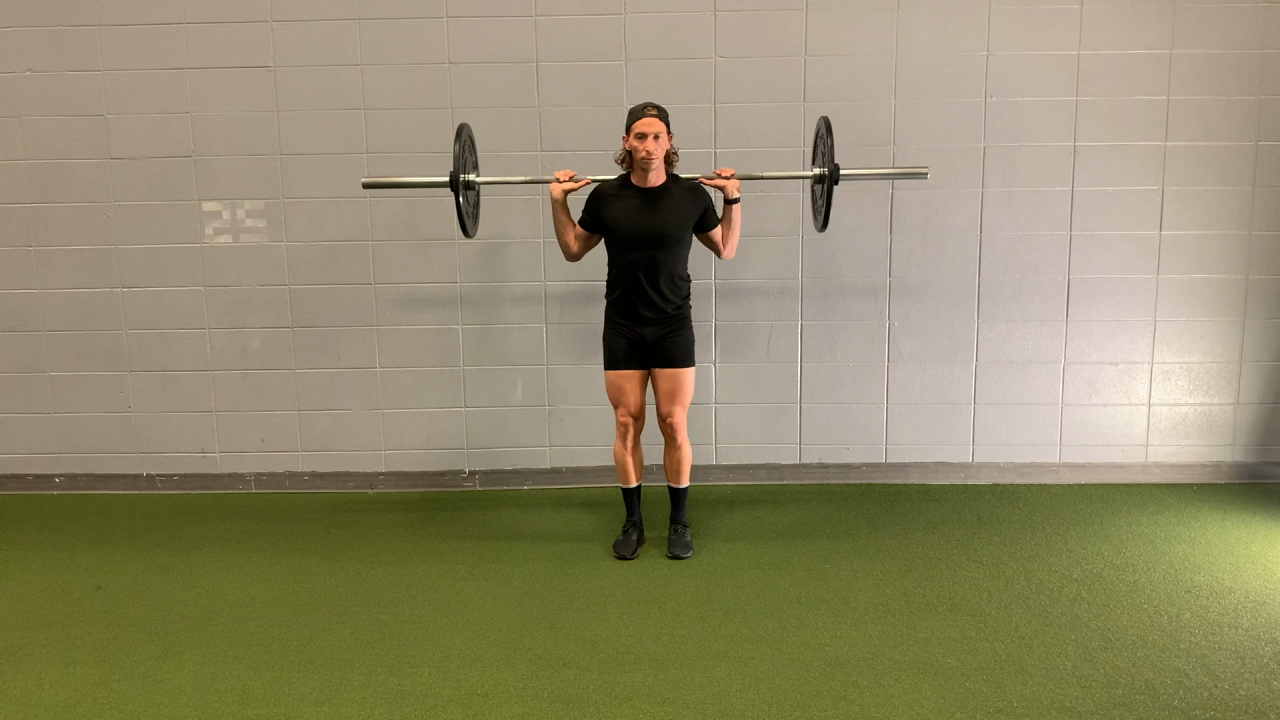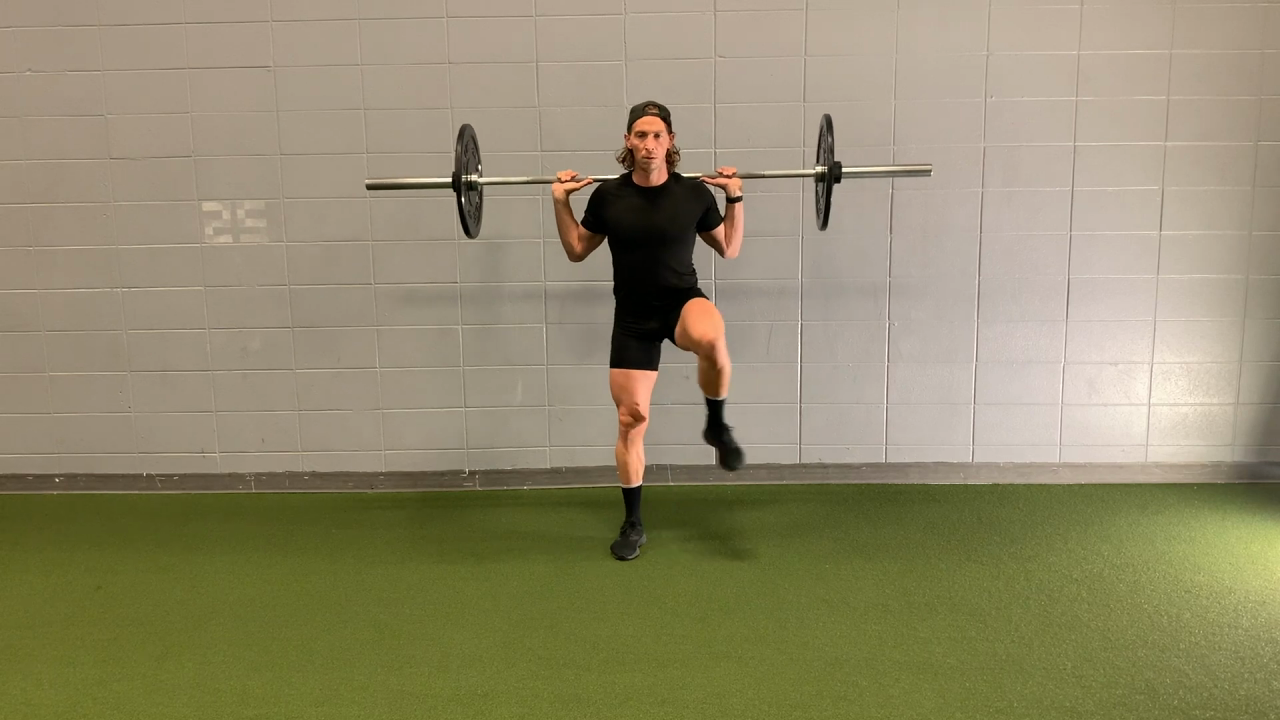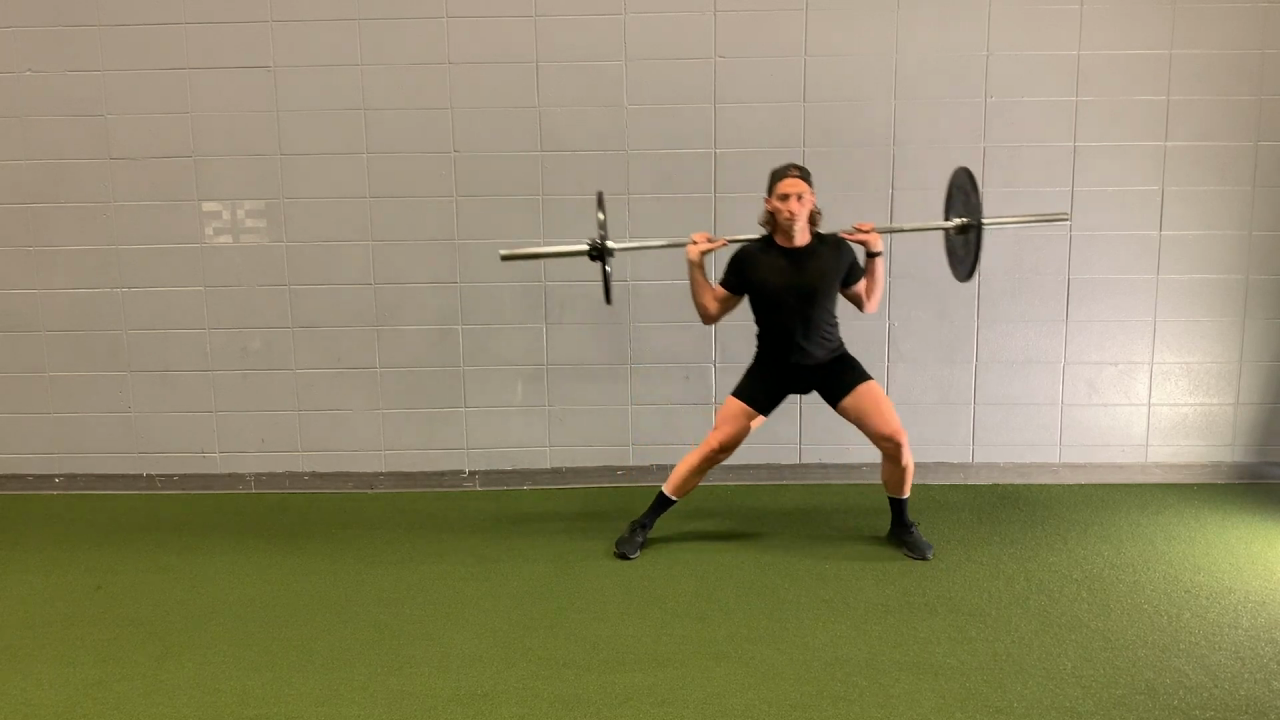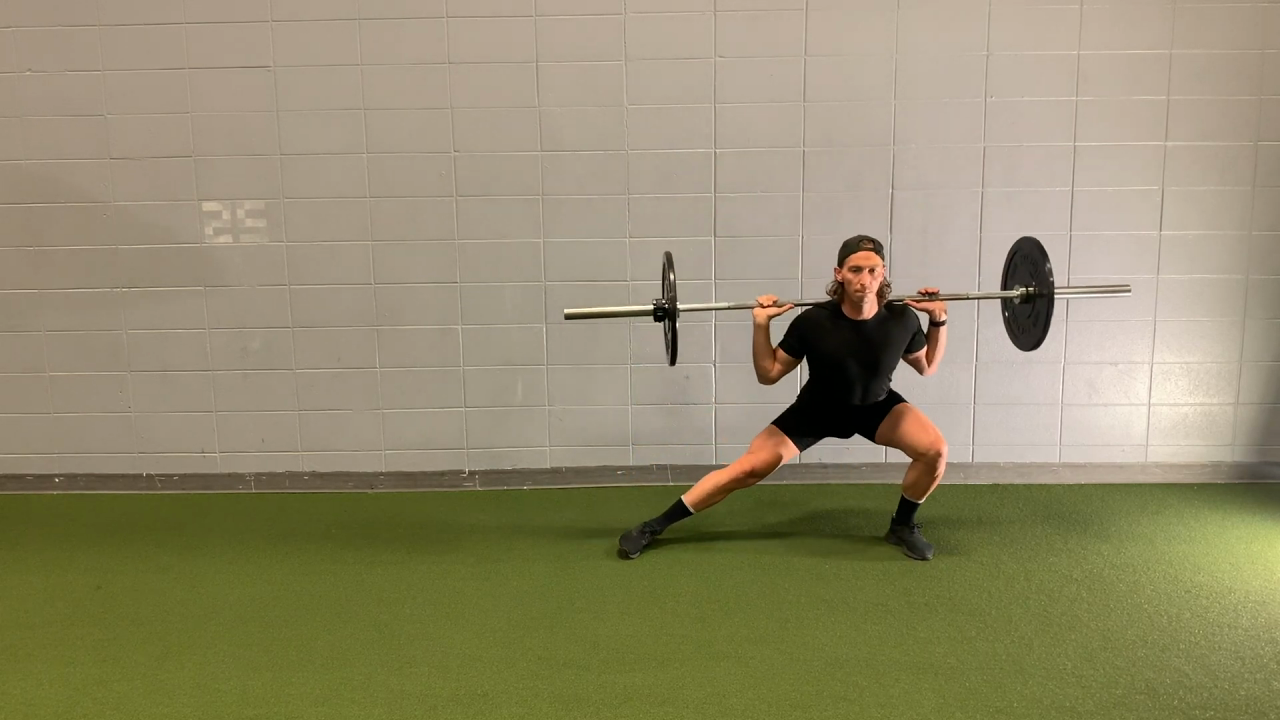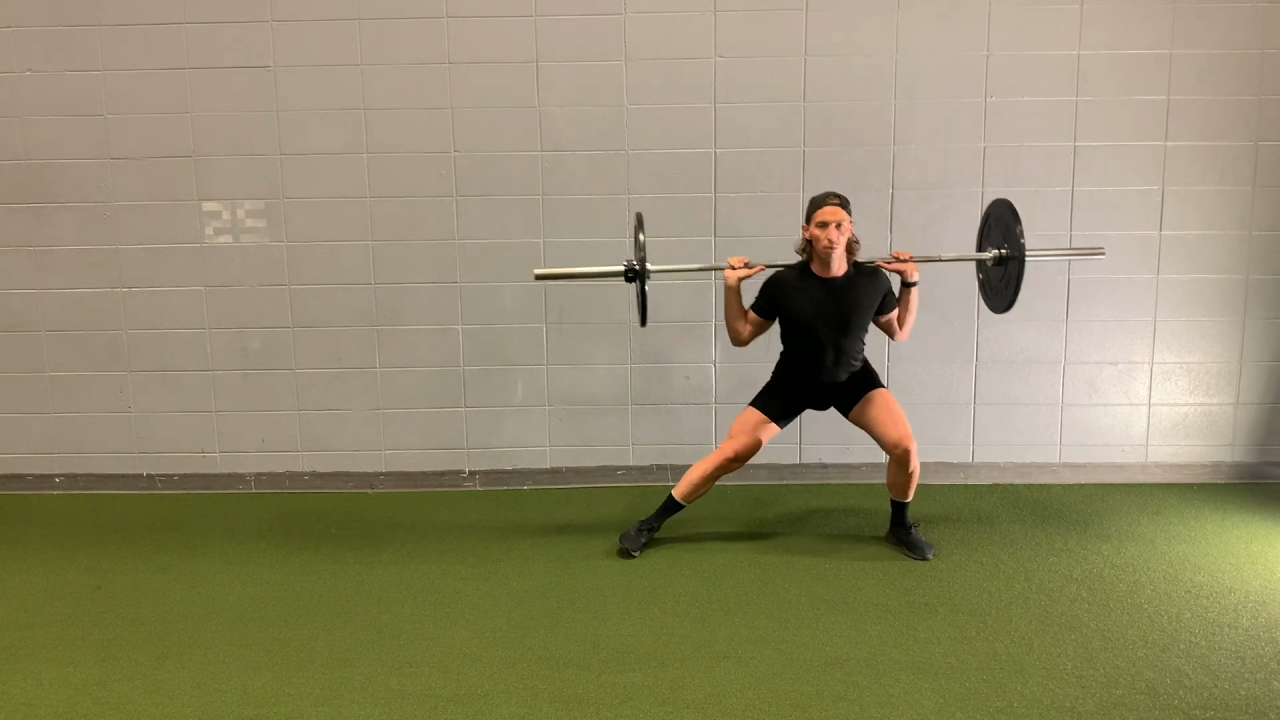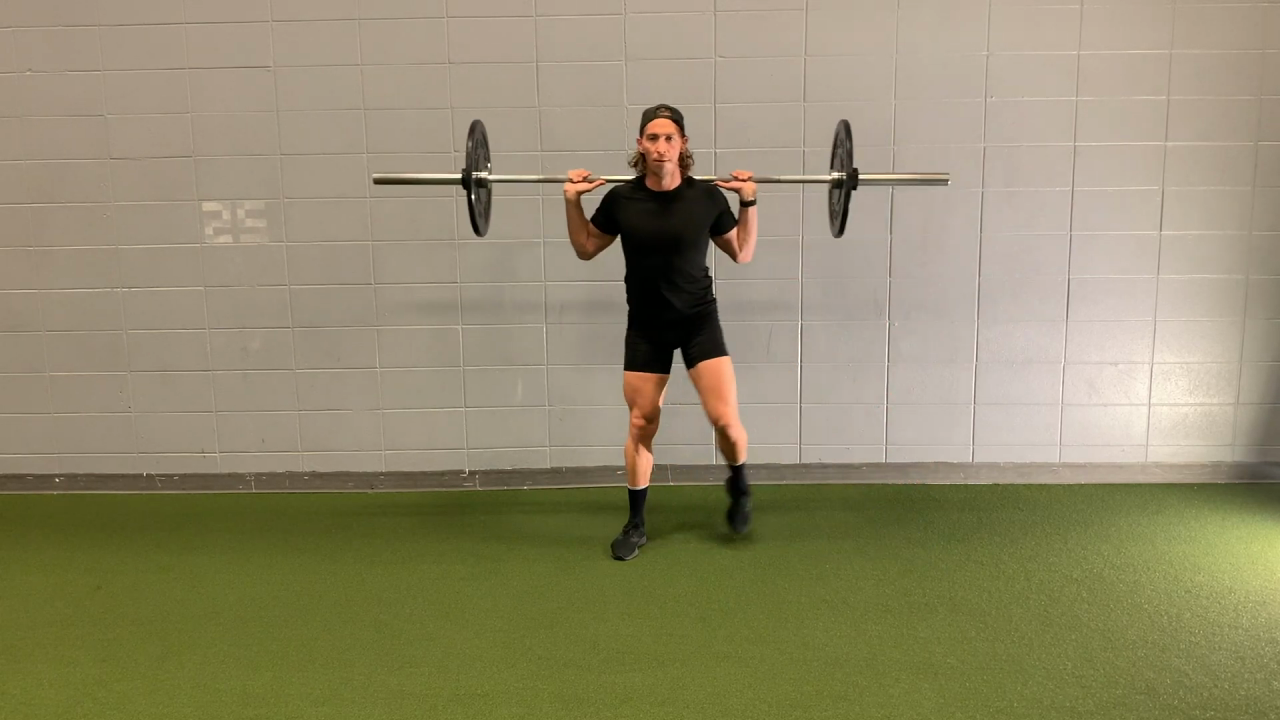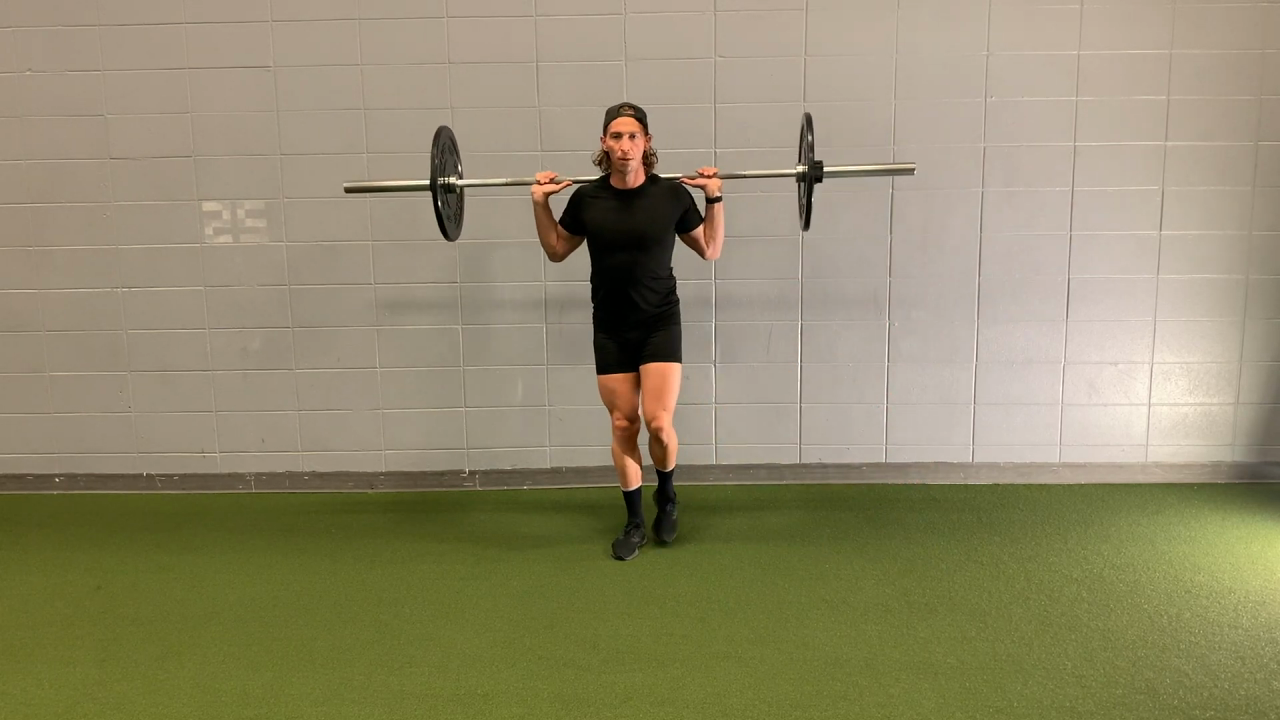
dt=0.7s
person 1, frame 1
left shoulder: (691, 195)
right shoulder: (605, 196)
left elbow: (725, 249)
right elbow: (573, 250)
left wrist: (732, 199)
right wrist: (558, 201)
left hip: (672, 322)
right hip: (622, 324)
left knee: (674, 424)
right knee: (627, 423)
left ankle: (679, 521)
right ankle: (633, 522)
person 1, frame 2
left shoulder: (693, 193)
right shoulder: (607, 196)
left elbow: (729, 248)
right elbow: (577, 250)
left wrist: (735, 197)
right wrist: (560, 201)
left hip: (683, 300)
right hip: (632, 317)
left knee: (711, 340)
right knee: (630, 422)
left ankle: (717, 426)
right ankle: (633, 524)
person 1, frame 3
left shoulder: (837, 250)
right shoulder: (752, 257)
left elbow: (868, 303)
right elbow: (710, 313)
left wrist: (874, 254)
right wrist: (695, 265)
left hip: (831, 362)
right hip: (773, 366)
left knee: (894, 438)
right knee: (716, 445)
left ankle: (901, 526)
right ankle: (643, 524)
person 1, frame 4
left shoulder: (901, 320)
right shoulder: (814, 321)
left elbow: (926, 366)
right elbow: (769, 374)
left wrist: (939, 321)
right wrist: (761, 326)
left hip: (875, 406)
right hip: (815, 410)
left knee: (934, 450)
right knee: (746, 469)
left ankle: (902, 526)
right ankle: (654, 526)
person 1, frame 5
left shoulder: (870, 279)
right shoulder: (783, 284)
left elbow: (898, 331)
right elbow: (741, 335)
left wrist: (910, 283)
right wrist: (732, 287)
left hip: (851, 377)
right hip: (792, 382)
left knee: (903, 445)
right knee: (731, 453)
left ankle: (901, 526)
right ankle: (651, 524)
person 1, frame 6
left shoulder: (706, 196)
right shoulder: (620, 199)
left elbow: (741, 253)
right elbow: (585, 249)
left wrist: (748, 202)
right wrist: (572, 201)
left hip: (698, 320)
right hip: (645, 325)
left knee: (725, 417)
right knee: (641, 424)
left ankle: (738, 485)
right ankle: (636, 524)
person 1, frame 7
left shoulder: (672, 195)
right shoulder: (586, 199)
left elbow: (710, 250)
right elbow: (556, 251)
left wrist: (714, 198)
right wrist: (539, 203)
left hip: (660, 322)
right hip: (611, 328)
left knee: (658, 422)
right knee: (623, 426)
left ankle: (667, 495)
right ankle: (634, 522)
